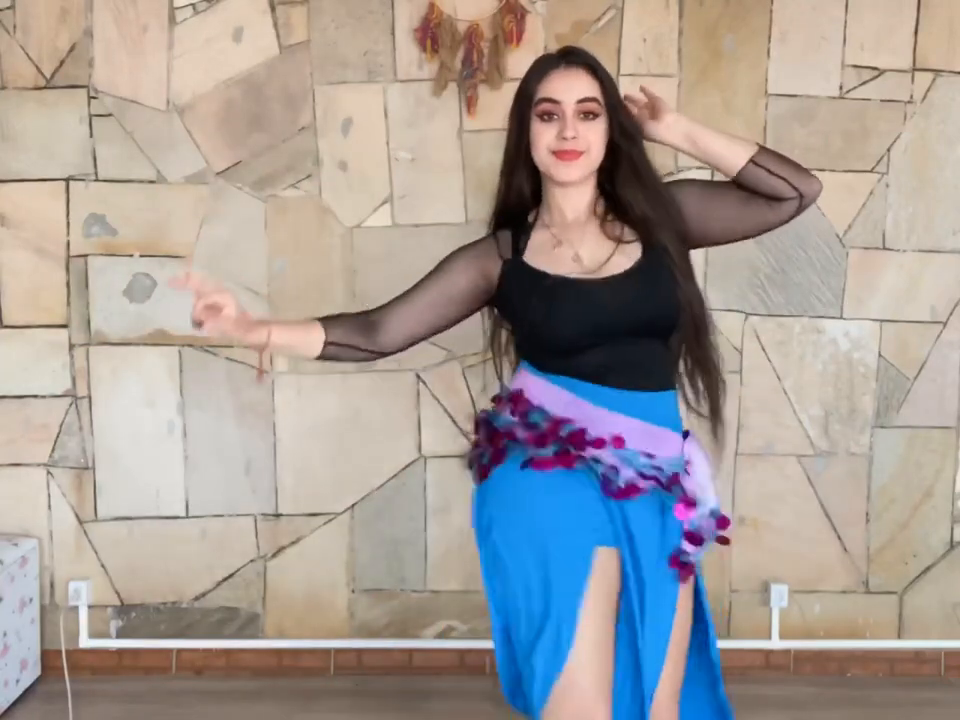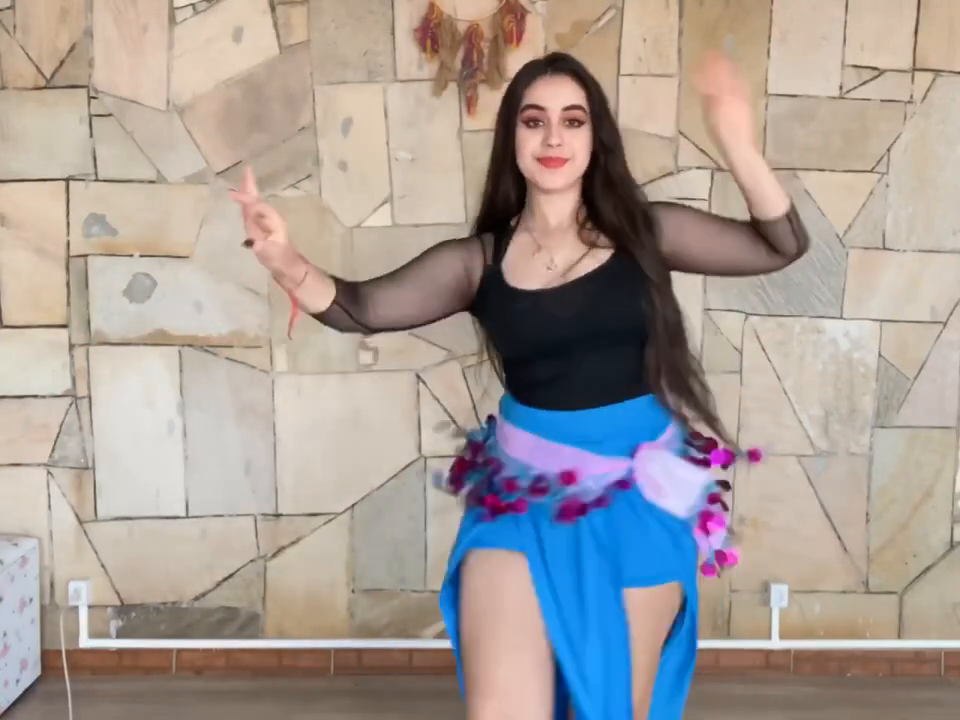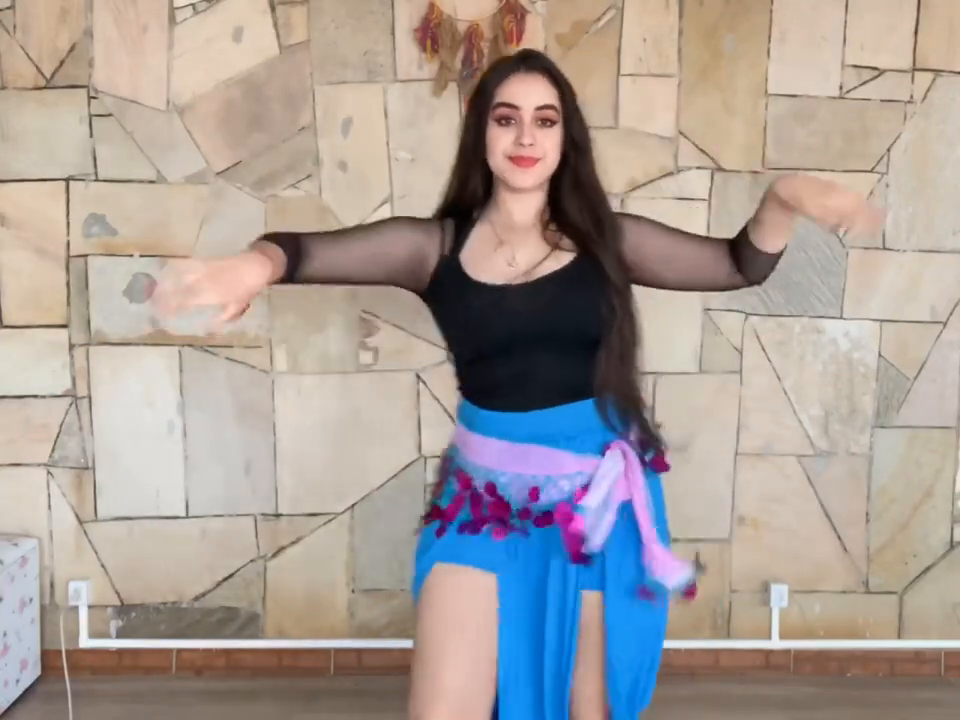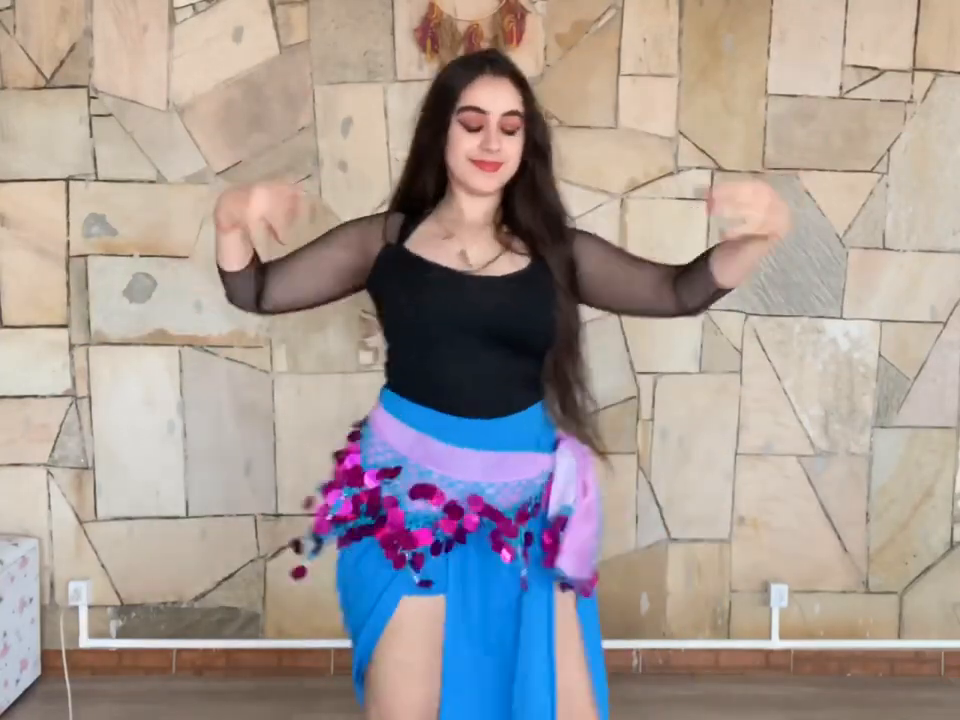
dt=0.2s
person 1, frame 1
left shoulder: (659, 214)
right shoulder: (498, 254)
left elbow: (795, 192)
right elbow: (373, 331)
left wrist: (674, 129)
right wrist: (260, 330)
left hip: (652, 493)
right hip: (548, 480)
person 1, frame 2
left shoulder: (643, 231)
right shoulder: (477, 257)
left elbow: (781, 246)
right elbow: (362, 306)
left wrist: (735, 142)
right wrist: (289, 265)
left hip: (639, 501)
right hip: (521, 495)
person 1, frame 3
left shoulder: (604, 240)
right shoulder: (436, 245)
left elbow: (737, 264)
right elbow: (302, 253)
left wrist: (782, 200)
right wrist: (247, 265)
left hip: (593, 504)
right hip: (483, 501)
person 1, frame 4
left shoulder: (555, 249)
right shoulder: (388, 241)
left elbow: (679, 293)
right elbow: (256, 291)
left wrist: (745, 240)
right wrist: (237, 226)
left hip: (520, 511)
right hip: (403, 503)
